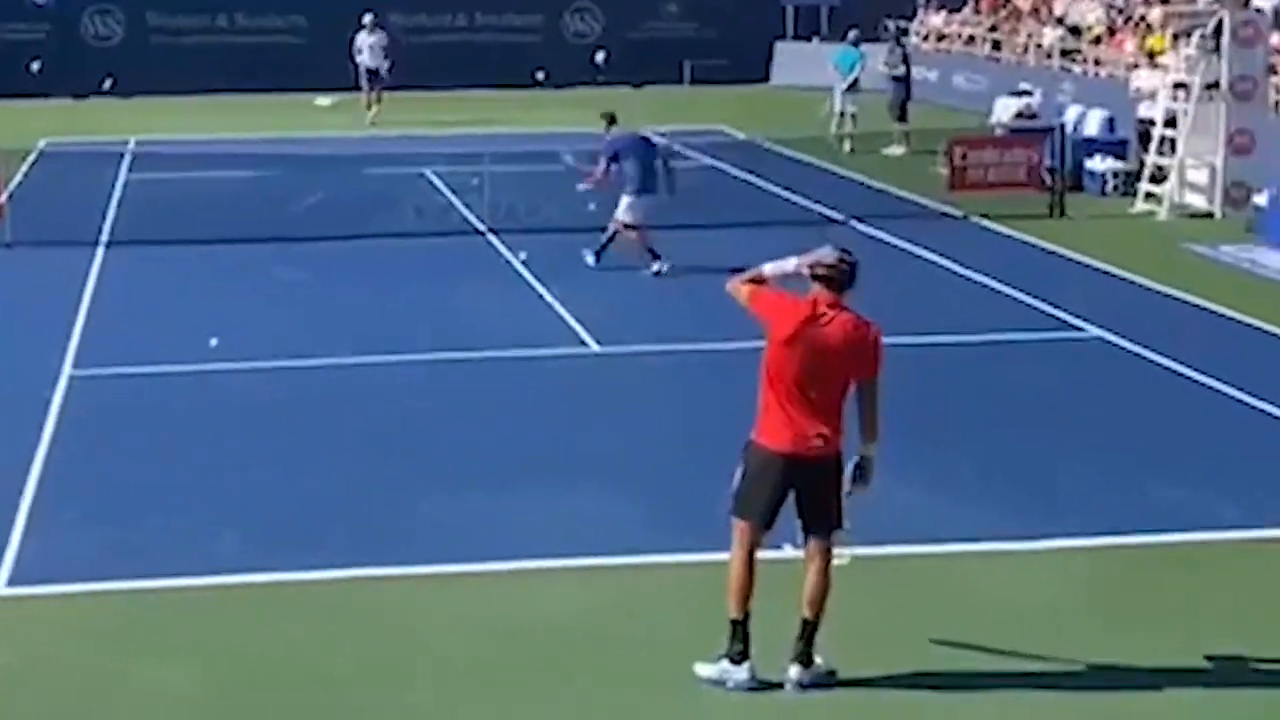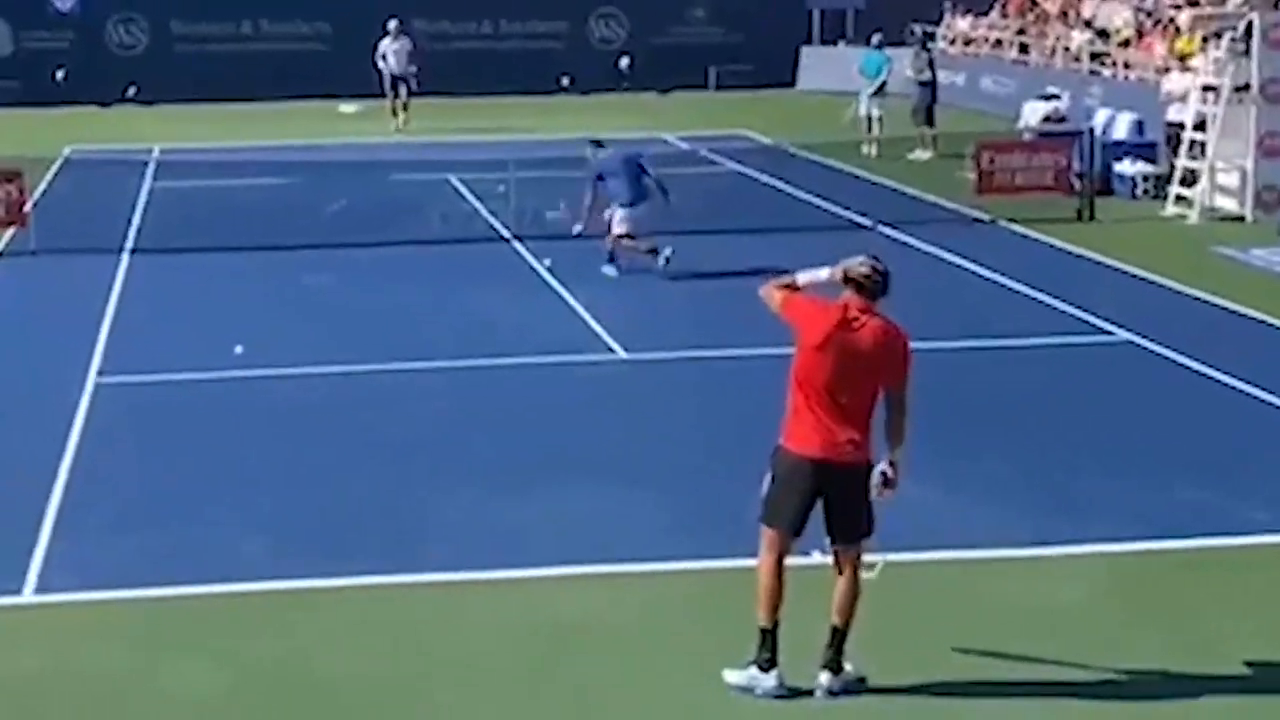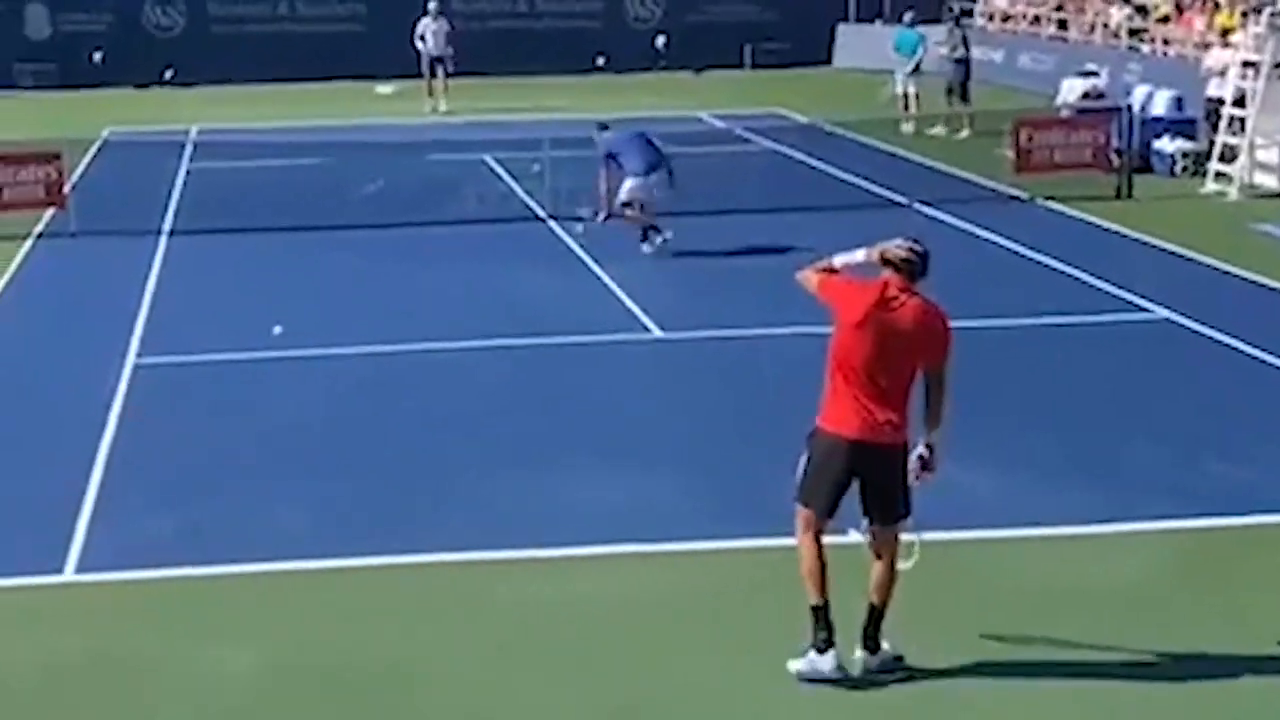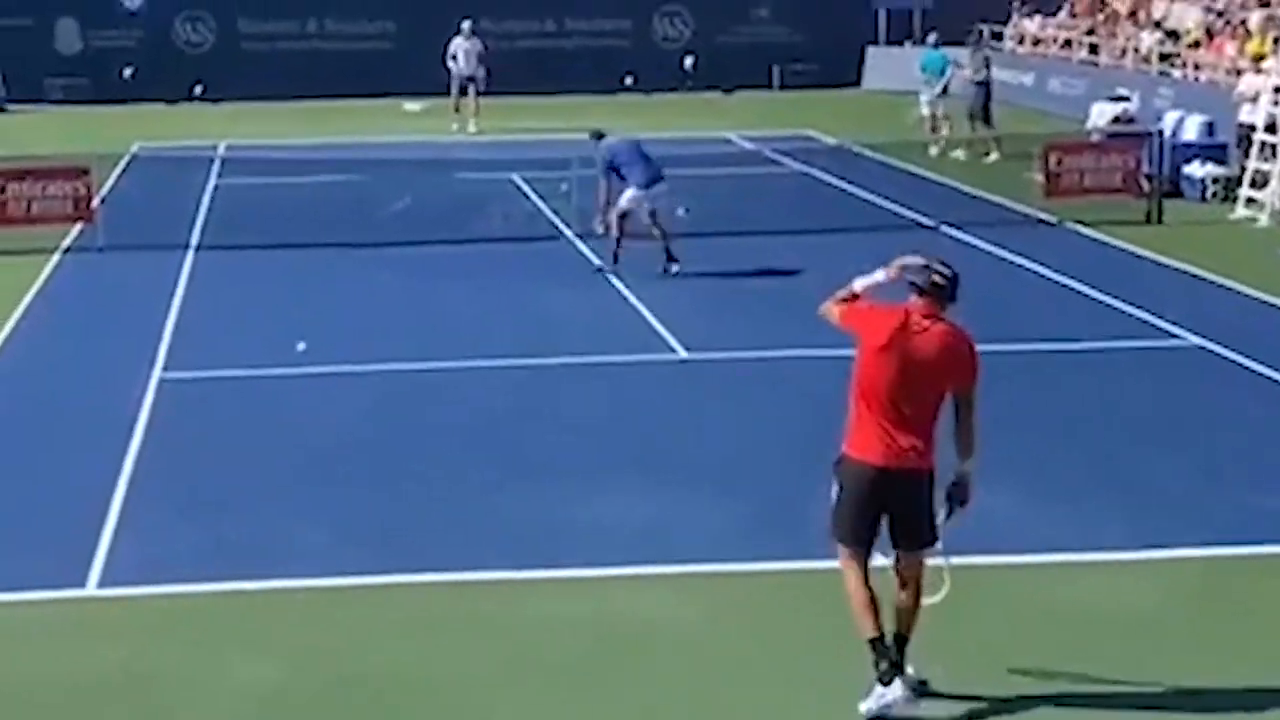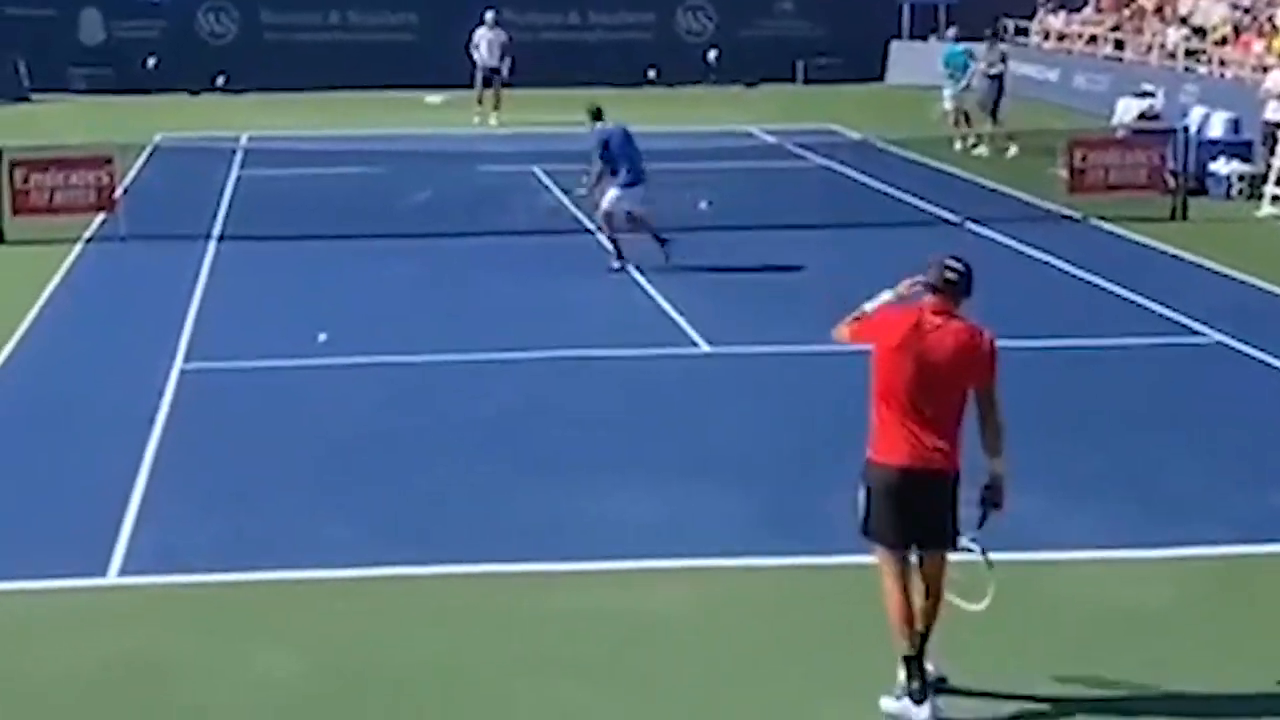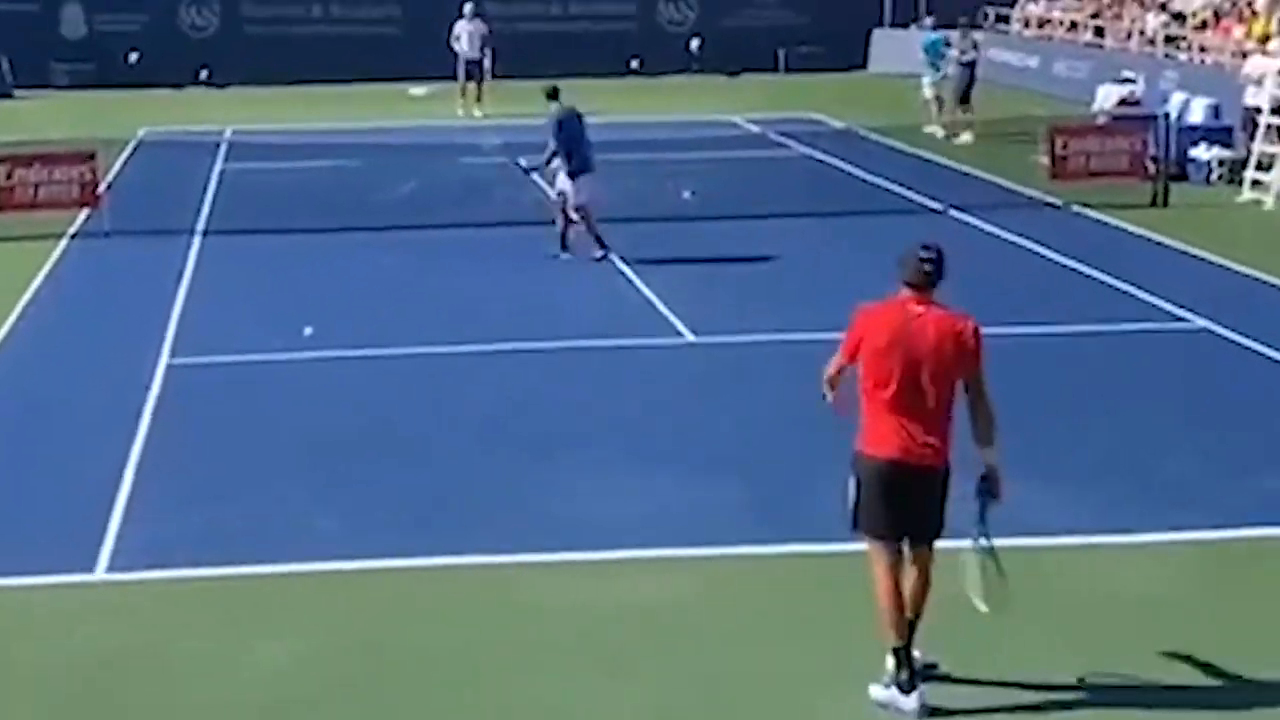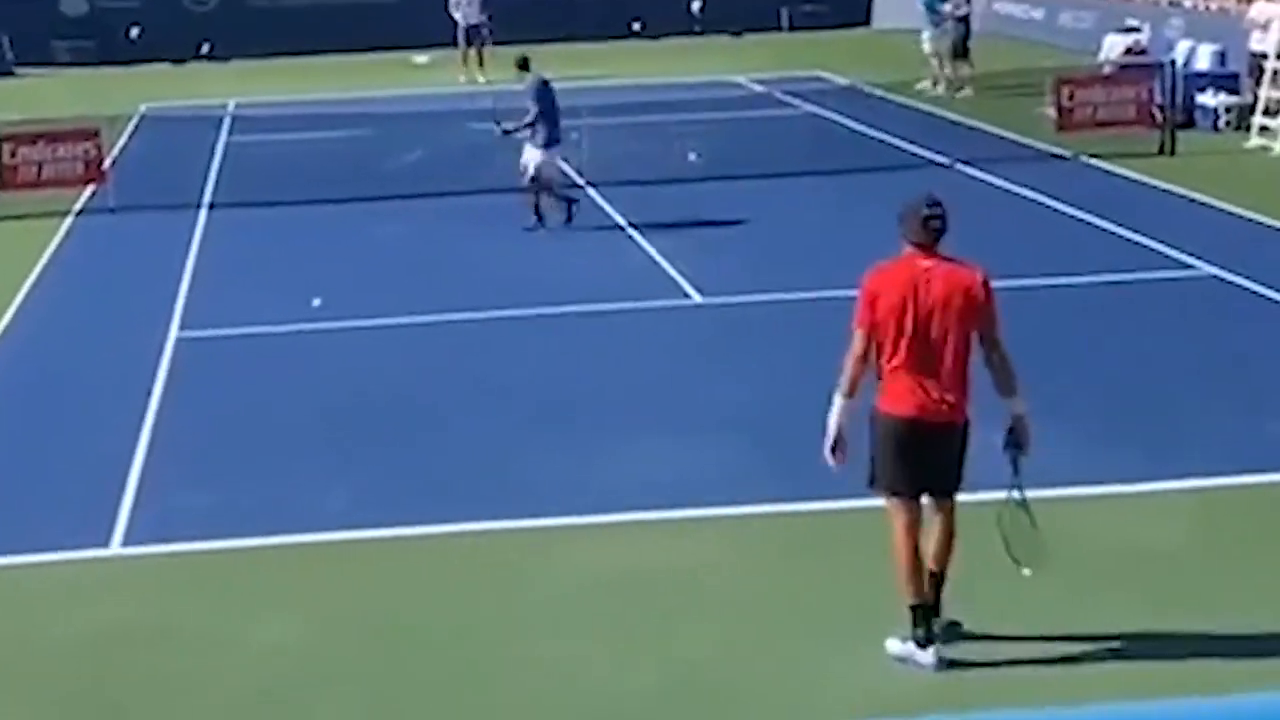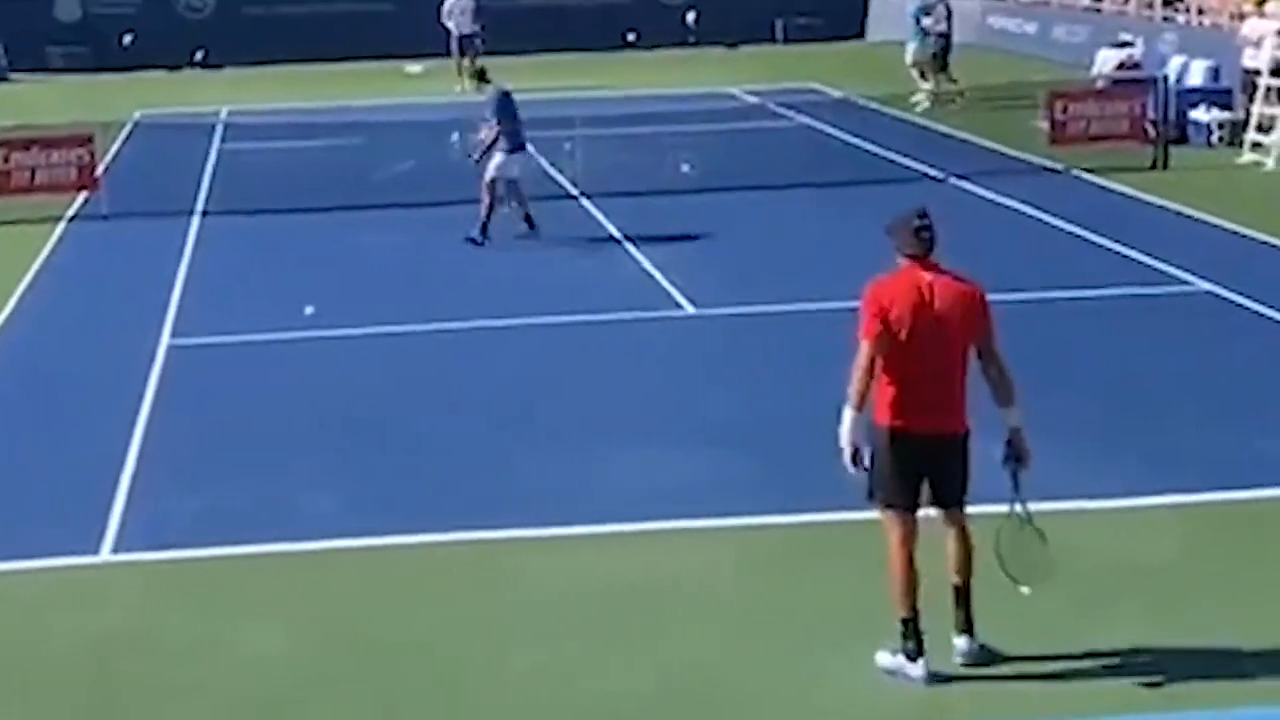
dt=0.2s
person 1, frame 1
left shoulder: (786, 310)
right shoulder: (863, 334)
left elbow: (736, 284)
right elbow: (868, 404)
left wrist: (791, 264)
right wrist: (867, 455)
left hip: (770, 448)
right hip: (822, 455)
left knee: (743, 546)
right knee: (818, 554)
left ankle: (737, 659)
right ankle: (803, 661)
person 1, frame 2
left shoulder: (818, 315)
right shoulder: (892, 339)
left elbow: (768, 290)
right elbow: (895, 409)
left wrist: (826, 273)
right wrist: (892, 460)
left hip: (799, 454)
right hip: (851, 461)
left knee: (772, 552)
right knee: (848, 562)
left ankle: (766, 666)
right ankle: (833, 667)
person 1, frame 3
left shoulder: (856, 295)
right shoulder: (932, 319)
left elbow: (806, 274)
right elbow: (935, 390)
left wrist: (865, 255)
right wrist: (929, 442)
left hip: (836, 434)
right hip: (889, 442)
left knee: (808, 529)
right knee: (885, 543)
left ankle: (823, 646)
right ankle: (871, 646)
person 1, frame 4
left shoulder: (879, 321)
right shoulder: (958, 344)
left elbow: (829, 307)
right elbow: (965, 417)
left wrist: (879, 275)
right wrist: (964, 474)
left hip: (862, 462)
right hip: (915, 469)
left knee: (853, 565)
right knee: (910, 570)
left ankle: (885, 672)
right ankle: (895, 669)
person 1, frame 5
left shoulder: (891, 323)
right shoulder: (977, 341)
left elbow: (841, 332)
right elbow: (988, 416)
left wrist: (889, 297)
right wrist: (996, 474)
left hip: (888, 465)
right hip: (940, 470)
left knee: (895, 574)
right knee: (932, 569)
right ankle: (915, 666)
person 1, frame 6
left shoulder: (869, 318)
right shoulder: (961, 329)
left elbow: (832, 375)
right elbow: (978, 404)
left wrist: (832, 392)
right wrist: (990, 464)
left hip: (878, 457)
right hip: (931, 461)
left knee: (886, 563)
right knee: (921, 558)
left ankle: (905, 681)
right ankle: (904, 655)
person 1, frame 7
left shoulder: (880, 279)
right shoulder: (971, 281)
left elbow: (859, 356)
right elbow: (994, 355)
left wrist: (835, 419)
right wrist: (1017, 413)
left hip: (896, 415)
right hip: (949, 416)
left knee: (905, 521)
right knee: (944, 511)
left ankle: (922, 637)
right ankle: (932, 613)
person 1, frame 8
left shoulder: (882, 291)
right shoulder: (968, 293)
left elbow: (865, 365)
right elbow: (992, 366)
left wrist: (848, 428)
right wrist: (1014, 426)
left hip: (898, 428)
right hip: (950, 429)
left knee: (900, 535)
right knee: (956, 523)
left ankle: (911, 650)
right ankle: (965, 633)
